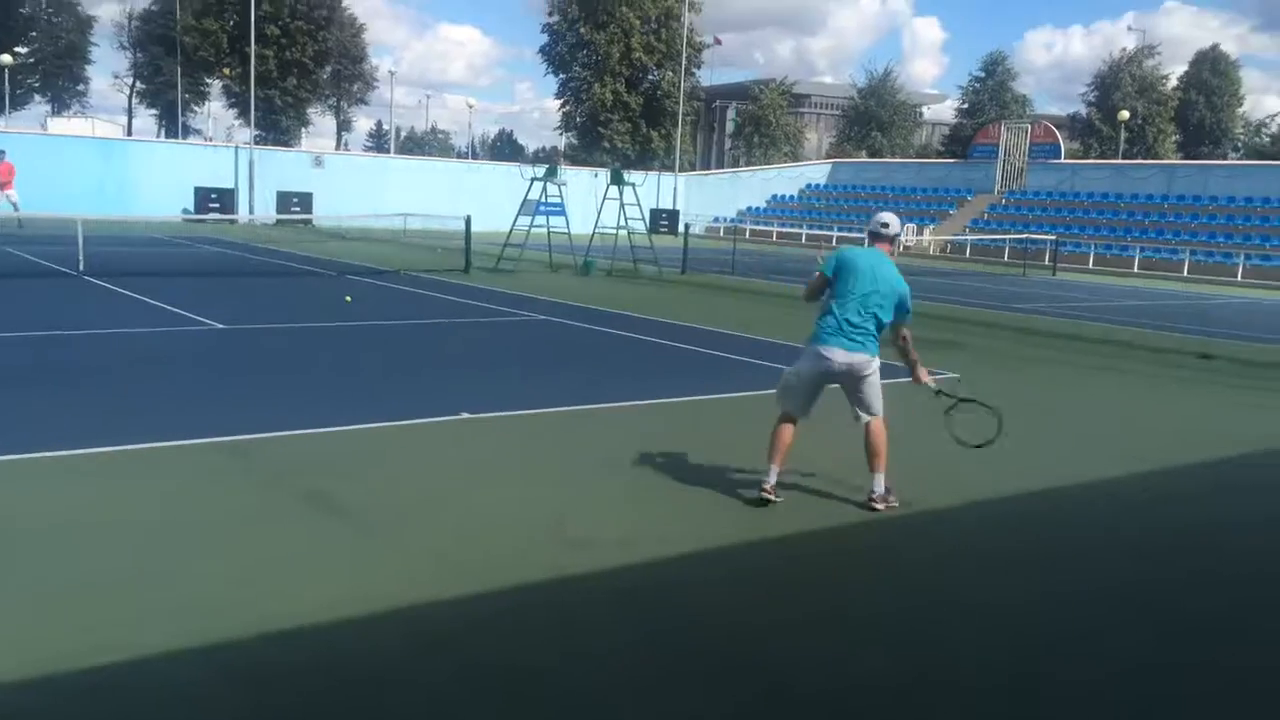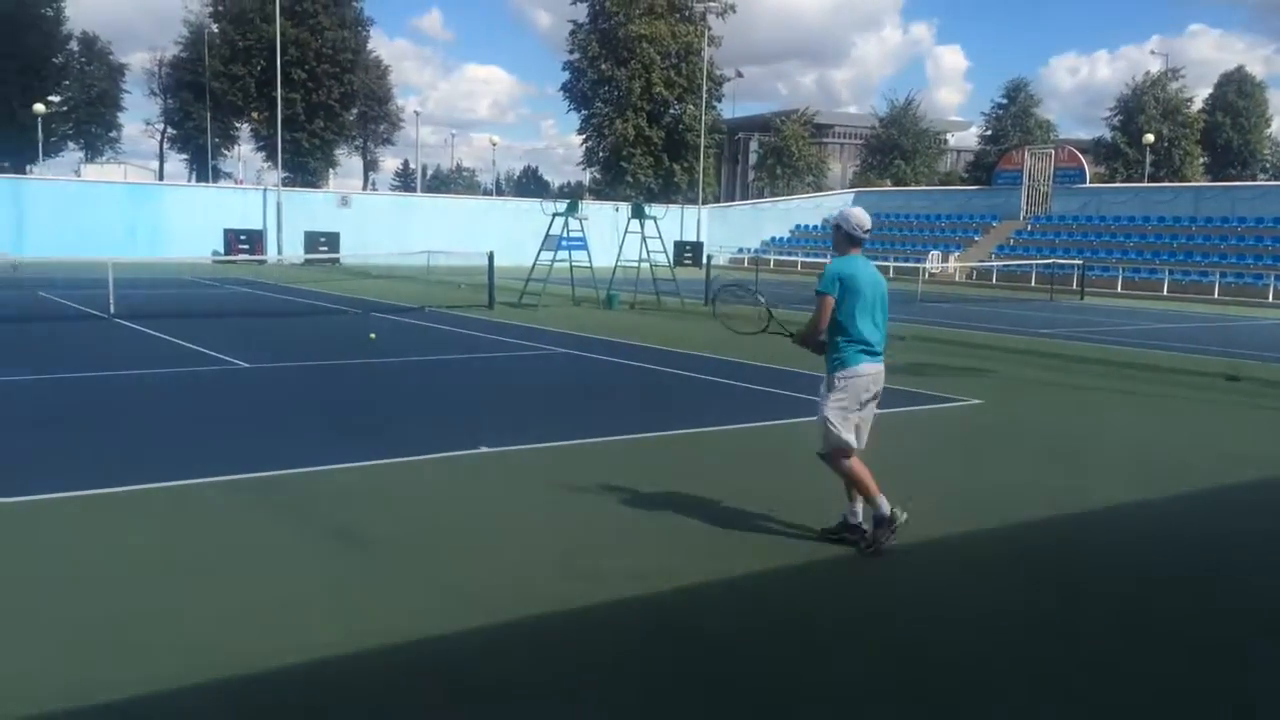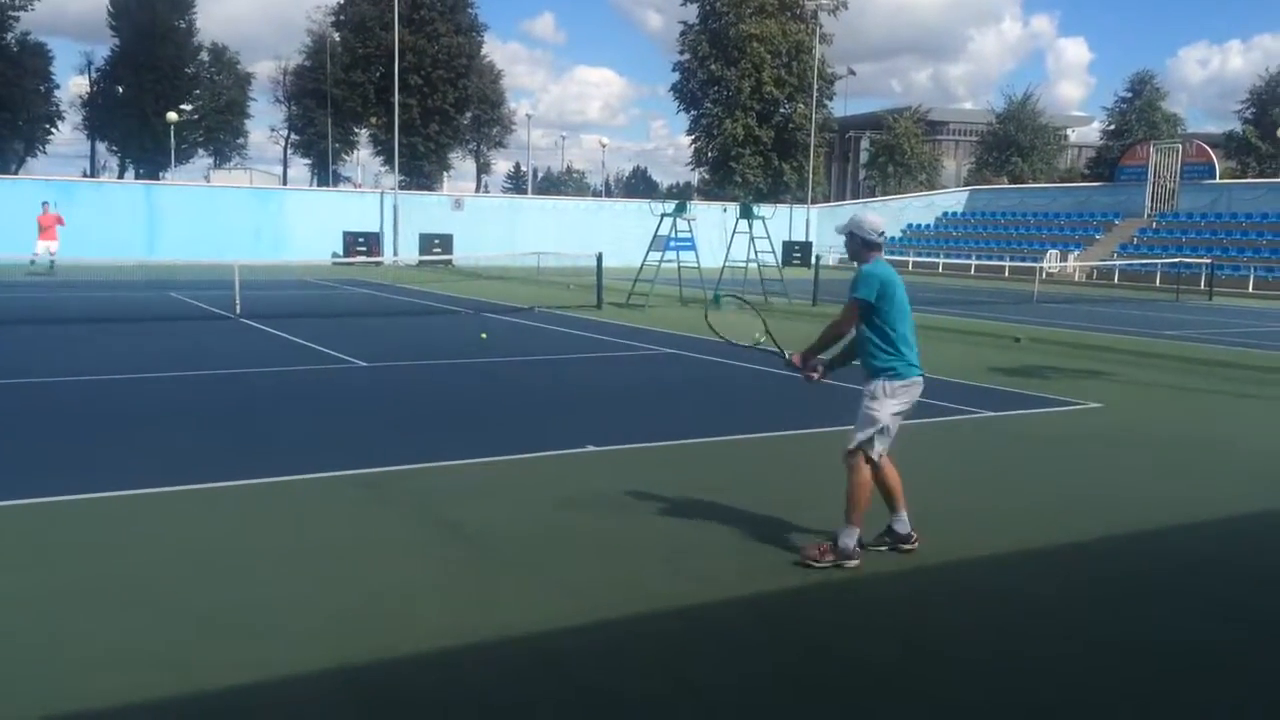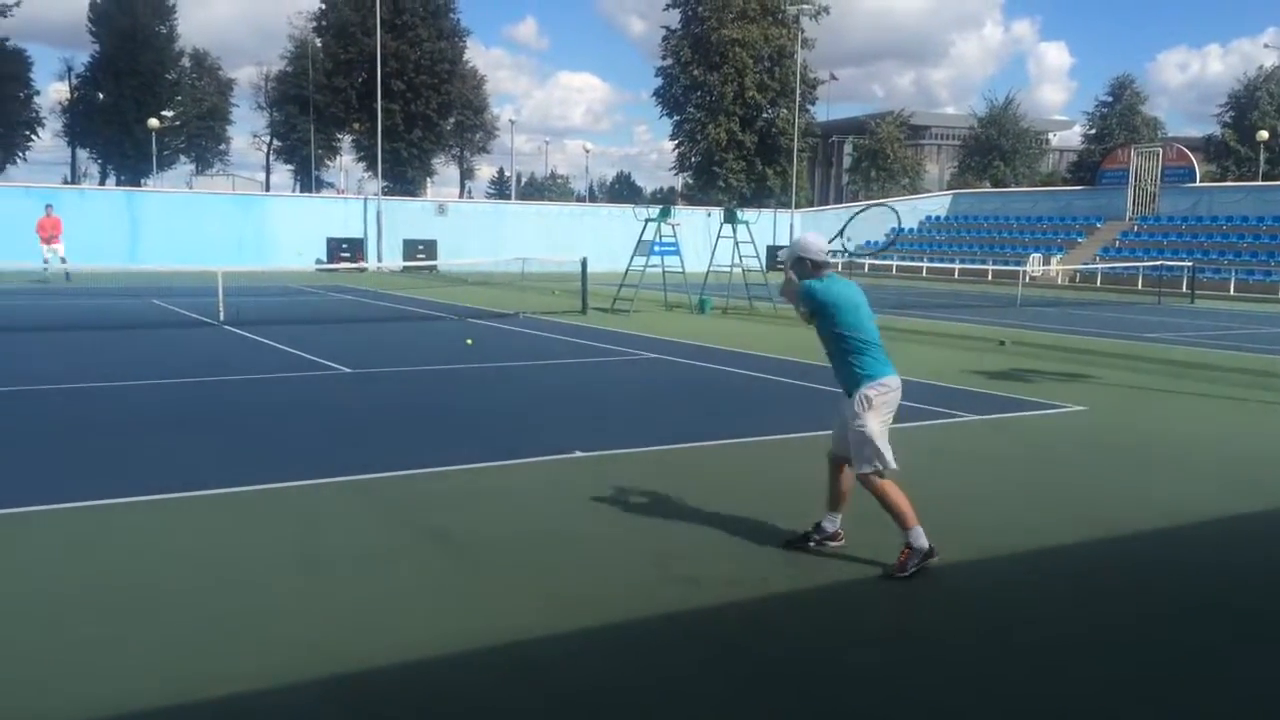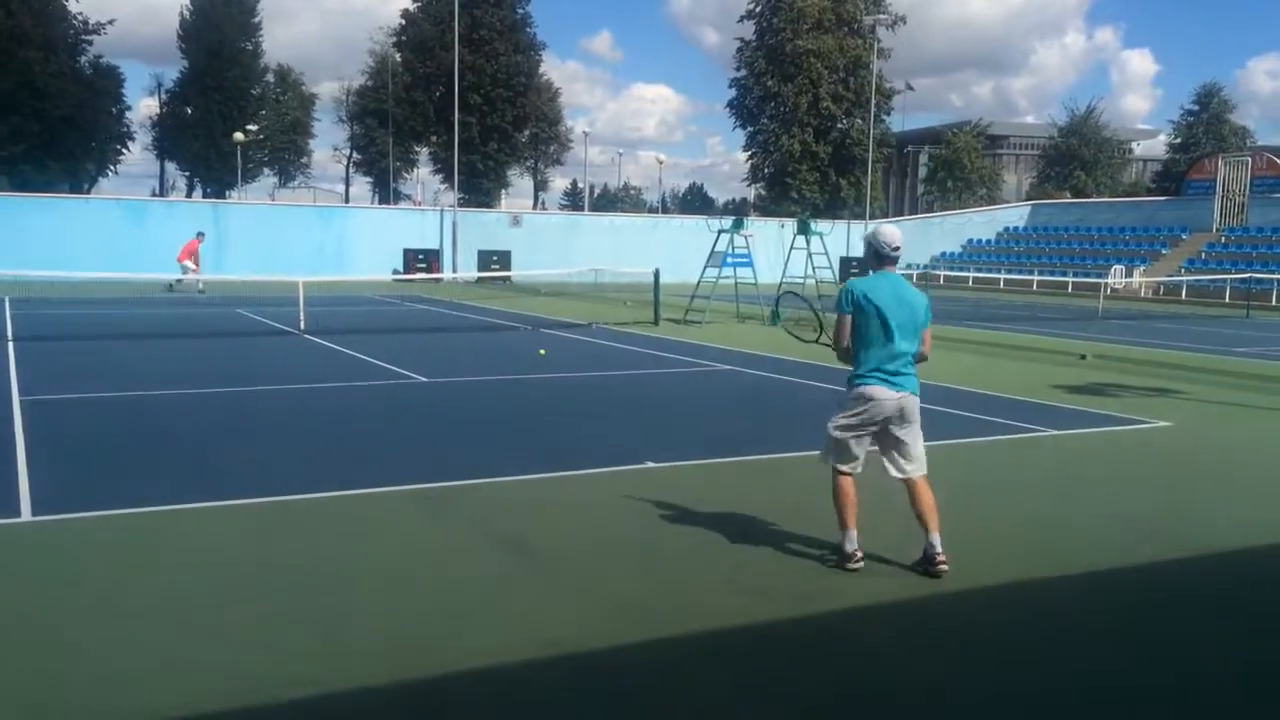
dt=1s
person 1, frame 1
left shoulder: (845, 255)
right shoulder: (898, 285)
left elbow: (810, 294)
right elbow: (901, 336)
left wrist: (833, 295)
right wrist: (916, 368)
left hip: (823, 350)
right hip: (862, 359)
left knee: (789, 415)
right knee: (873, 420)
left ankle: (769, 483)
right ankle: (878, 491)
person 1, frame 2
left shoulder: (836, 268)
right shoulder: (875, 274)
left elbow: (820, 323)
left wrist: (803, 338)
right wrist: (826, 342)
left hip: (848, 371)
right hip: (874, 367)
left knee: (838, 453)
right knee: (851, 448)
left ankle: (884, 513)
right ankle: (854, 522)
person 1, frame 3
left shoulder: (869, 274)
right shoulder: (884, 275)
left elbow: (842, 326)
right elbow: (865, 336)
left wrist: (805, 355)
right wrist: (827, 366)
left hip: (890, 380)
right hip: (899, 377)
left knee: (859, 456)
right knee: (874, 452)
left ankle: (846, 546)
right ankle: (902, 530)
person 1, frame 4
left shoulder: (813, 289)
right shoulder: (844, 286)
left elbow: (790, 291)
left wrist: (788, 274)
left hip: (871, 389)
right hip: (865, 386)
left knee: (871, 474)
right knee: (839, 457)
left ankle: (919, 545)
right ankle: (830, 528)
person 1, frame 5
left shoulder: (855, 288)
right shoulder: (919, 297)
left elbow: (840, 344)
right elbow: (924, 351)
left hip: (868, 391)
right hip: (907, 394)
left knee: (843, 468)
right knee: (915, 474)
left ankle: (851, 549)
right ankle: (935, 551)
